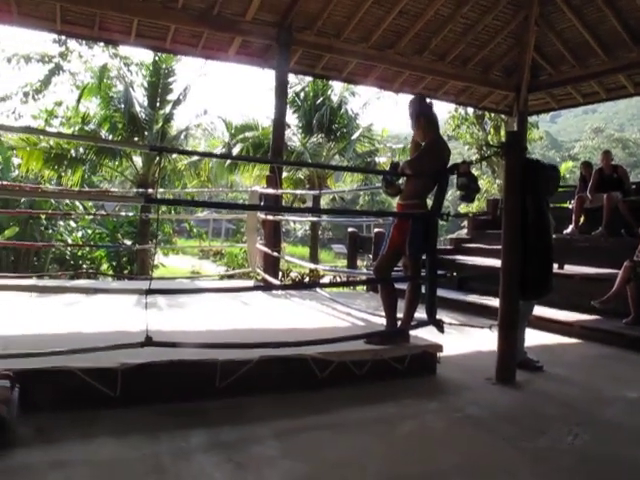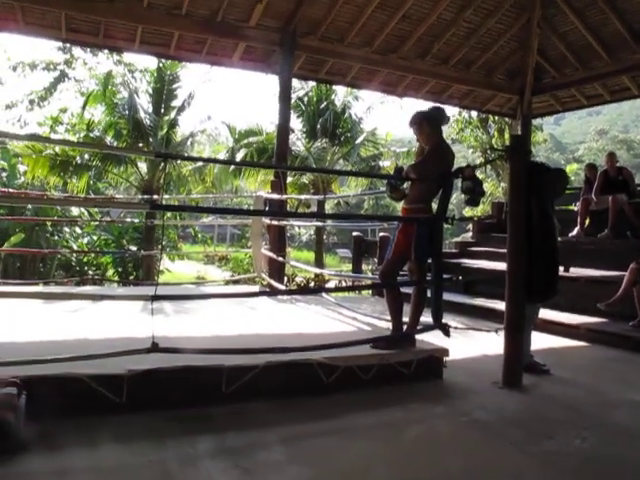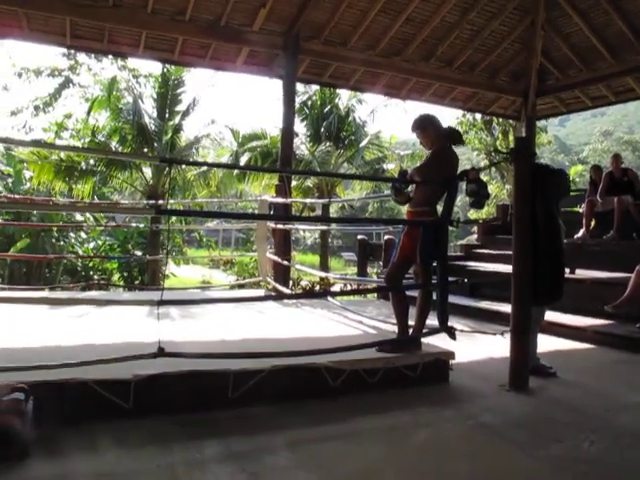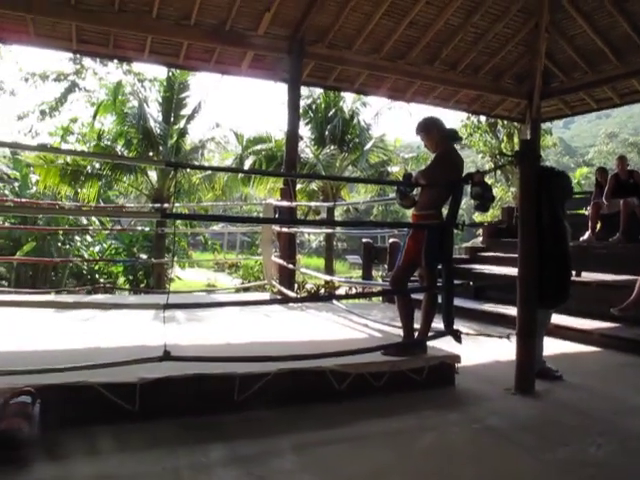
dt=0.2s
person 1, frame 1
left shoulder: (434, 145)
right shoulder: (438, 147)
left elbow: (411, 166)
left wrist: (401, 167)
left hip: (411, 214)
right hip: (417, 214)
left knee: (382, 269)
right knee: (413, 272)
left ankle: (392, 329)
right ankle: (402, 329)
person 1, frame 2
left shoulder: (437, 149)
right shoulder: (443, 151)
left elbow: (415, 171)
left wrist: (405, 171)
left hip: (416, 219)
right hip: (423, 218)
left knee: (387, 274)
right knee: (418, 277)
left ankle: (398, 334)
right ankle: (409, 334)
person 1, frame 3
left shoulder: (441, 152)
right shoulder: (448, 154)
left elbow: (420, 173)
left wrist: (410, 174)
left hip: (421, 222)
right hip: (428, 221)
left knee: (393, 277)
right knee: (424, 280)
left ankle: (404, 337)
right ankle: (414, 337)
person 1, frame 4
left shoulder: (446, 155)
right shoulder: (453, 157)
left elbow: (424, 176)
left wrist: (415, 177)
left hip: (426, 225)
right hip: (434, 224)
left knee: (398, 280)
right knee: (429, 283)
left ankle: (409, 340)
right ankle: (420, 340)
person 2, frame 1
left shoulder: (534, 201)
right shoulder: (533, 203)
left hip: (531, 254)
right hip: (531, 256)
left knee: (524, 302)
right knee: (526, 301)
left ankle: (517, 352)
right ankle: (517, 354)
person 2, frame 2
left shoulder: (537, 204)
right shoulder: (538, 205)
right elbow: (541, 233)
left hip: (535, 259)
right hip: (537, 260)
left knee: (529, 307)
right knee: (530, 307)
left ankle: (524, 355)
right ankle: (524, 358)
person 2, frame 3
left shoulder: (543, 207)
right shoulder: (543, 207)
right elbow: (547, 238)
left hip: (541, 262)
right hip: (542, 264)
left knee: (534, 311)
right knee: (535, 310)
left ankle: (530, 358)
right ankle: (530, 361)
person 2, frame 4
left shoulder: (549, 211)
right shoulder: (549, 212)
right elbow: (553, 241)
left hip: (547, 266)
right hip: (548, 267)
left knee: (540, 315)
right knee: (541, 315)
left ankle: (537, 362)
right ankle: (537, 364)
